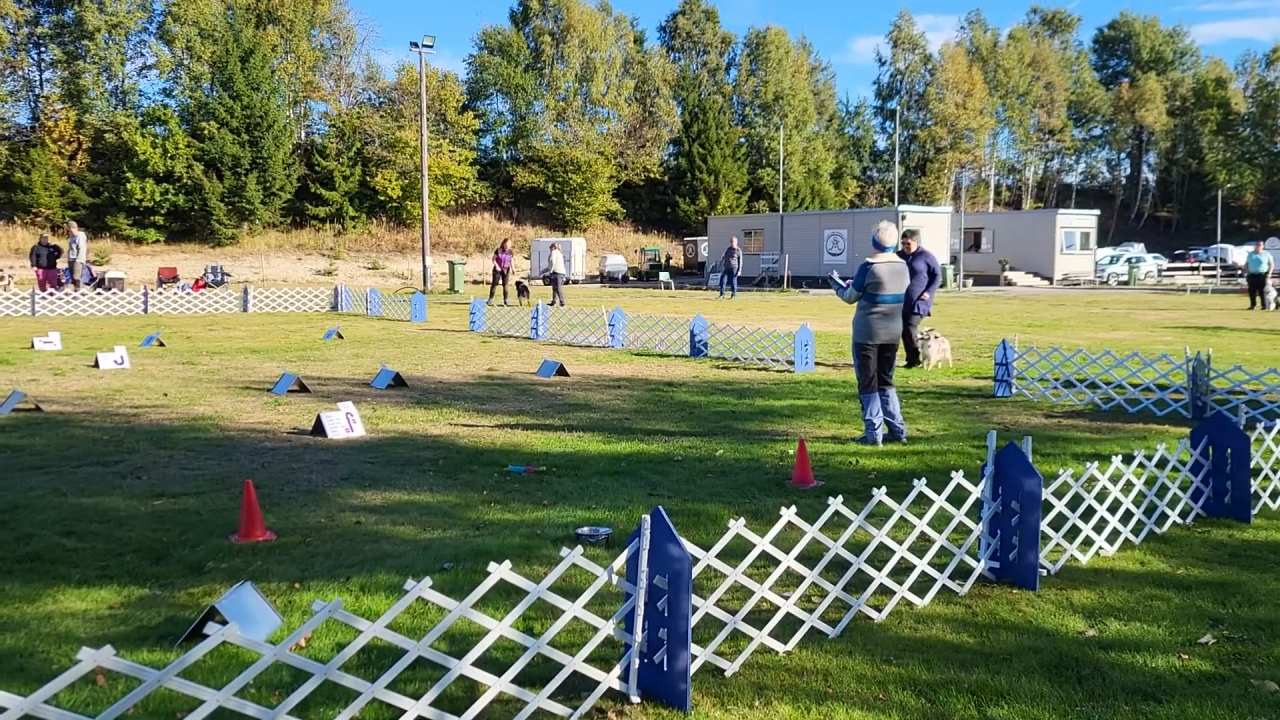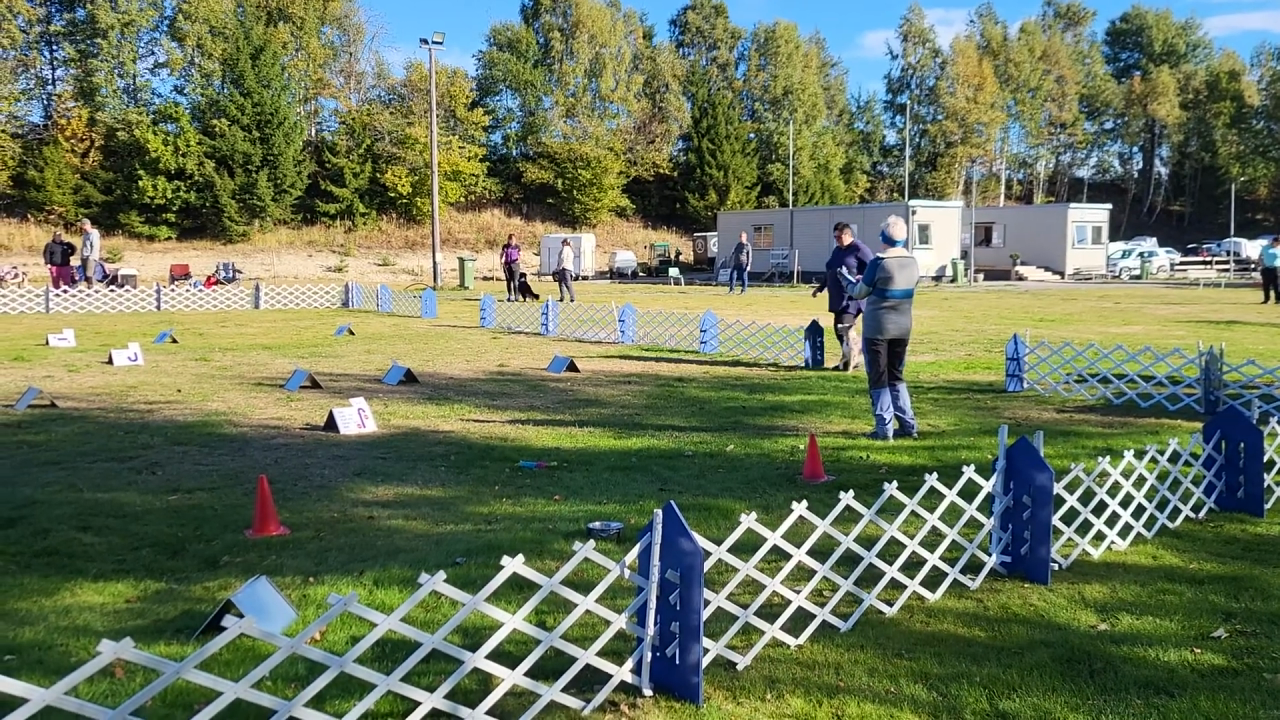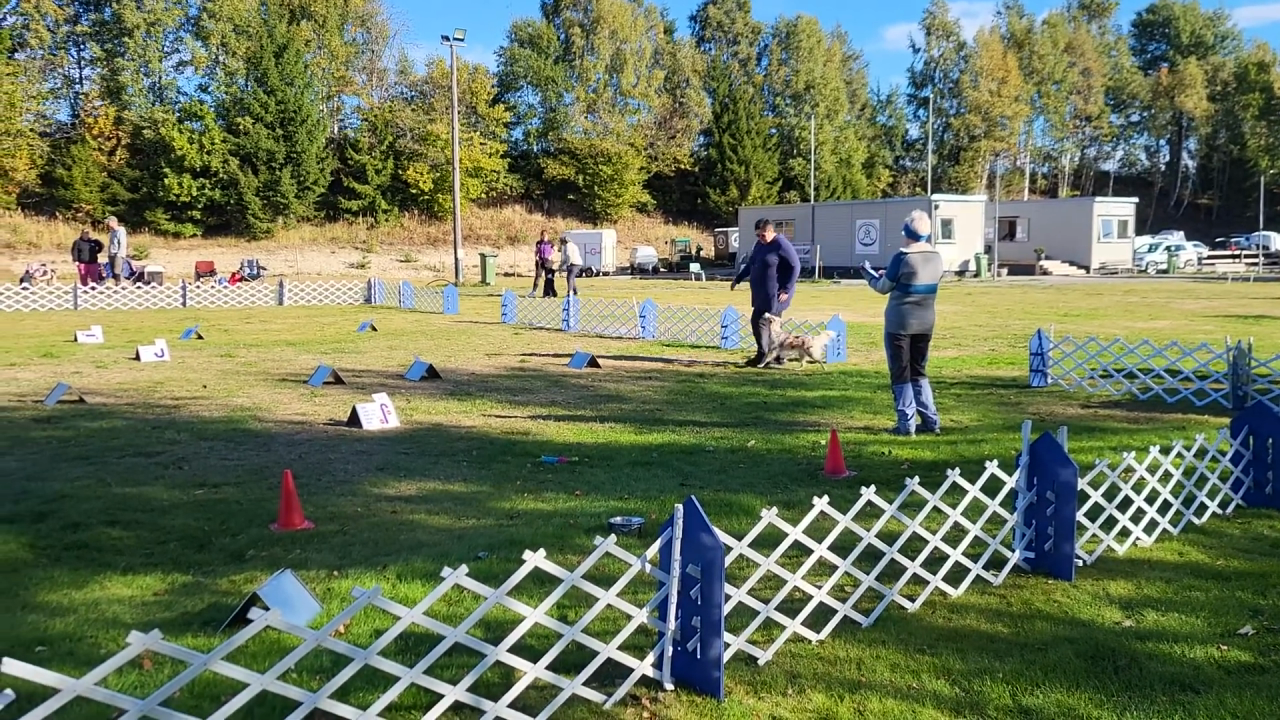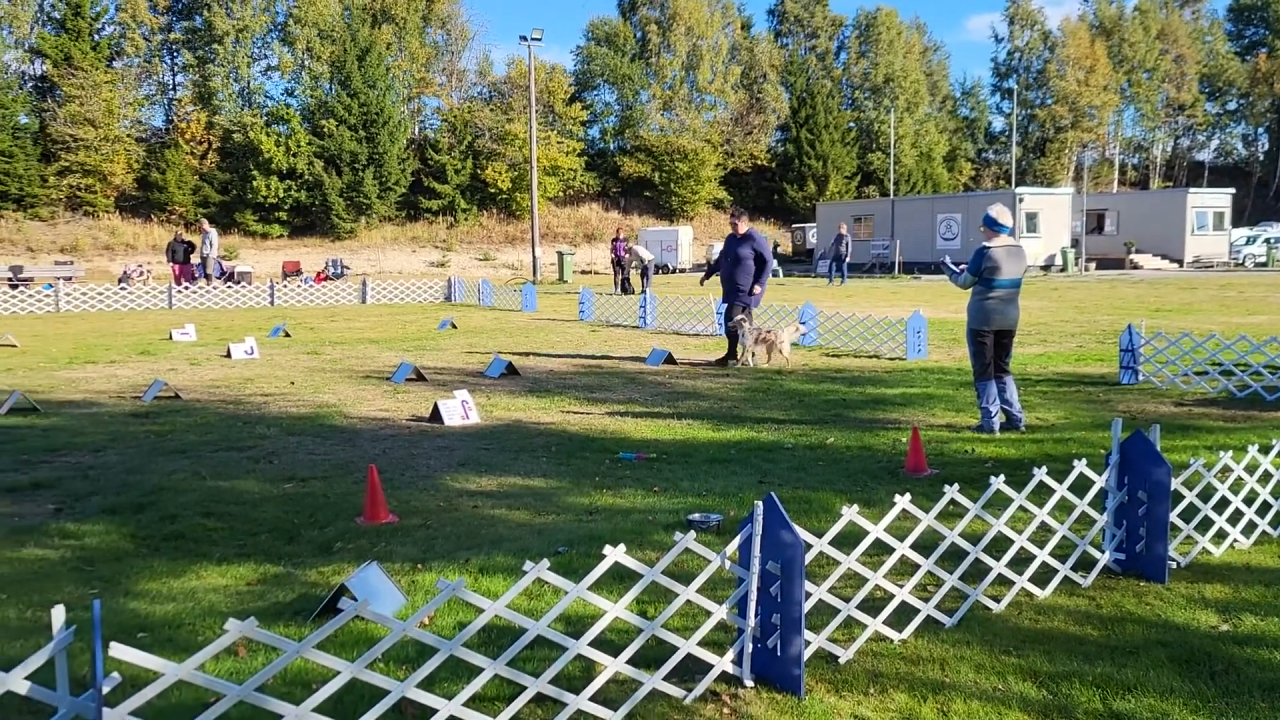
dt=1s
person 1, frame 1
left shoulder: (869, 267)
right shoulder: (903, 268)
left elbow: (850, 297)
left wrist: (837, 283)
left hip: (867, 332)
right hip: (892, 332)
left knee: (868, 384)
right knee: (886, 382)
left ankle: (873, 434)
right ankle: (897, 430)
person 1, frame 2
left shoulder: (878, 263)
right shoulder: (912, 263)
left elbow: (859, 293)
left wrist: (846, 279)
left hip: (877, 327)
right hip: (902, 327)
left knee: (878, 379)
right knee: (896, 377)
left ankle: (884, 429)
right ankle: (908, 425)
person 1, frame 3
left shoulder: (902, 258)
right shoulder: (936, 258)
left elbow: (883, 288)
left wrist: (869, 274)
right wrist: (887, 275)
left hip: (899, 323)
right hip: (925, 323)
left knee: (901, 374)
right knee: (919, 372)
left ankle: (906, 424)
right ankle: (931, 421)
person 1, frame 4
left shoulder: (985, 252)
right shoulder: (1020, 252)
left elbow: (965, 283)
left wrist: (950, 270)
right wrist: (969, 270)
left hip: (982, 319)
right hip: (1009, 319)
left knee: (984, 371)
right knee: (1002, 369)
left ankle: (990, 423)
right ankle: (1015, 419)
